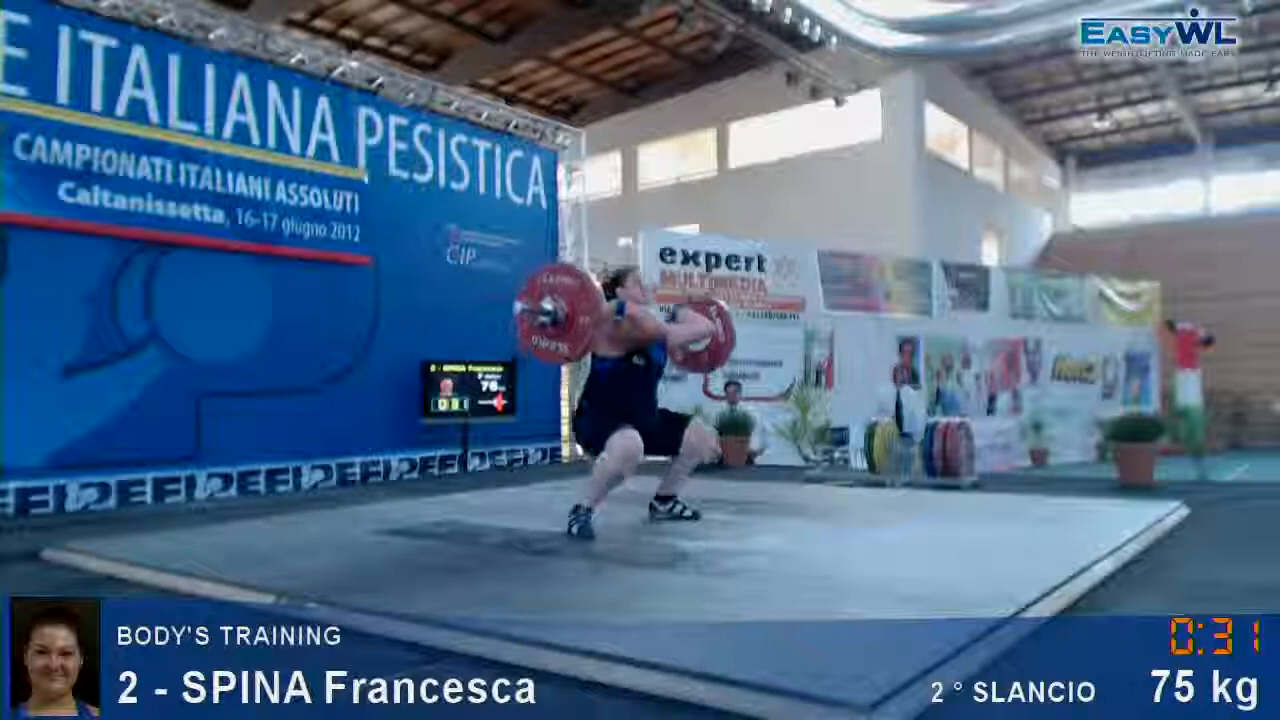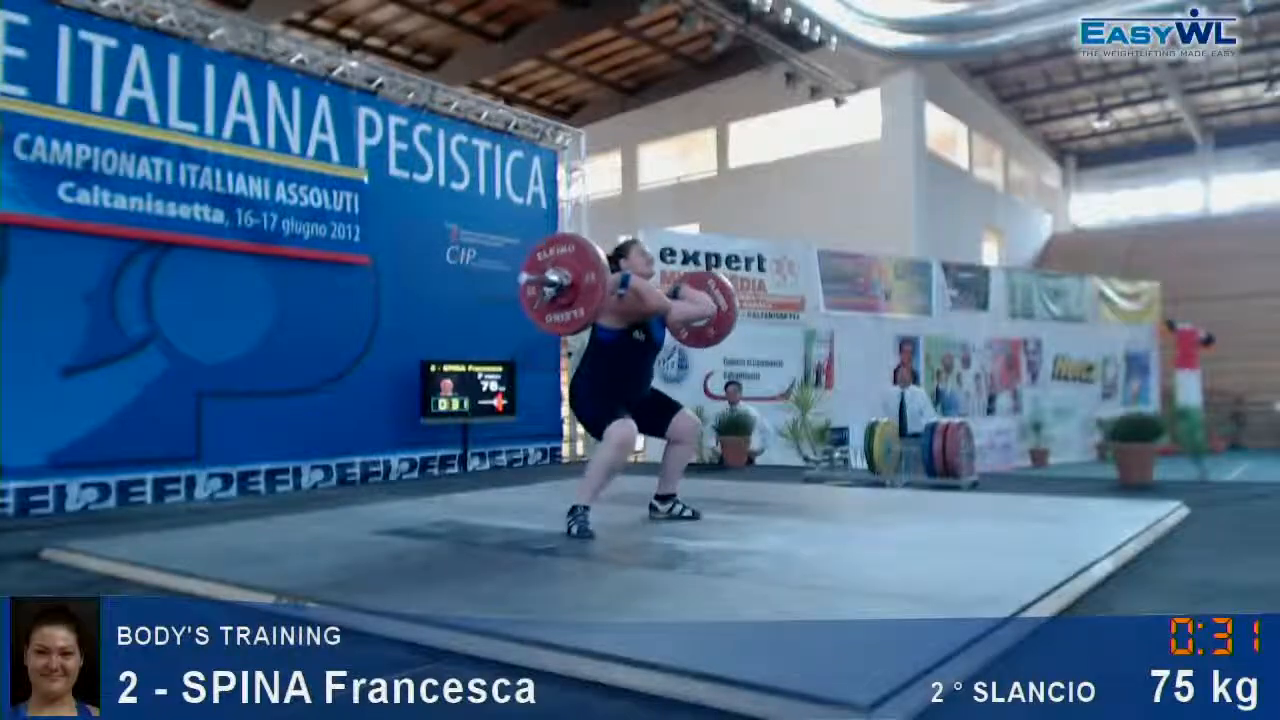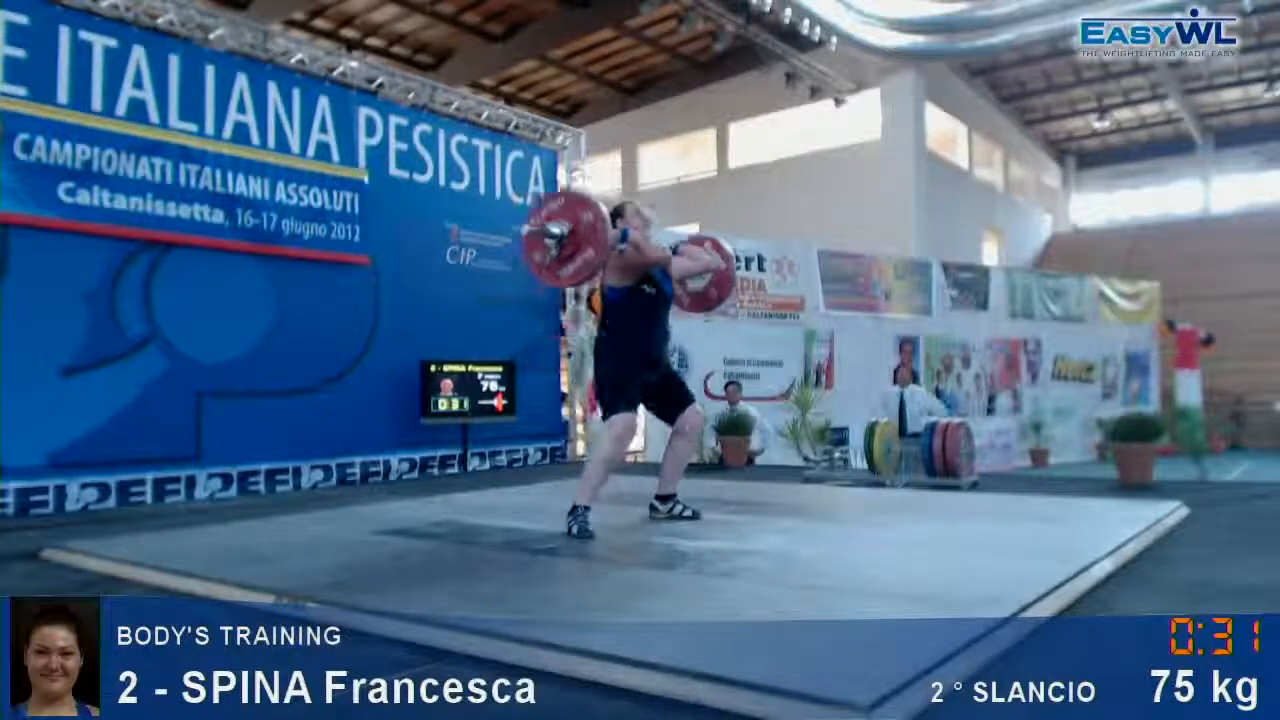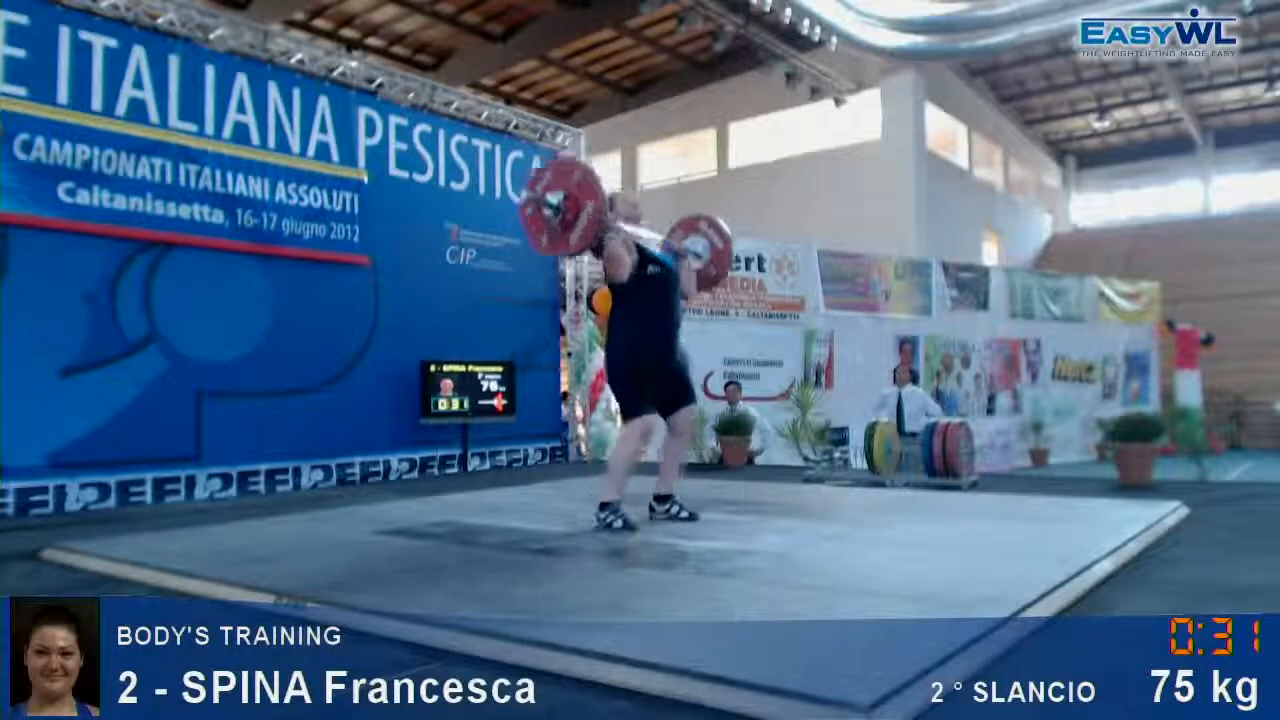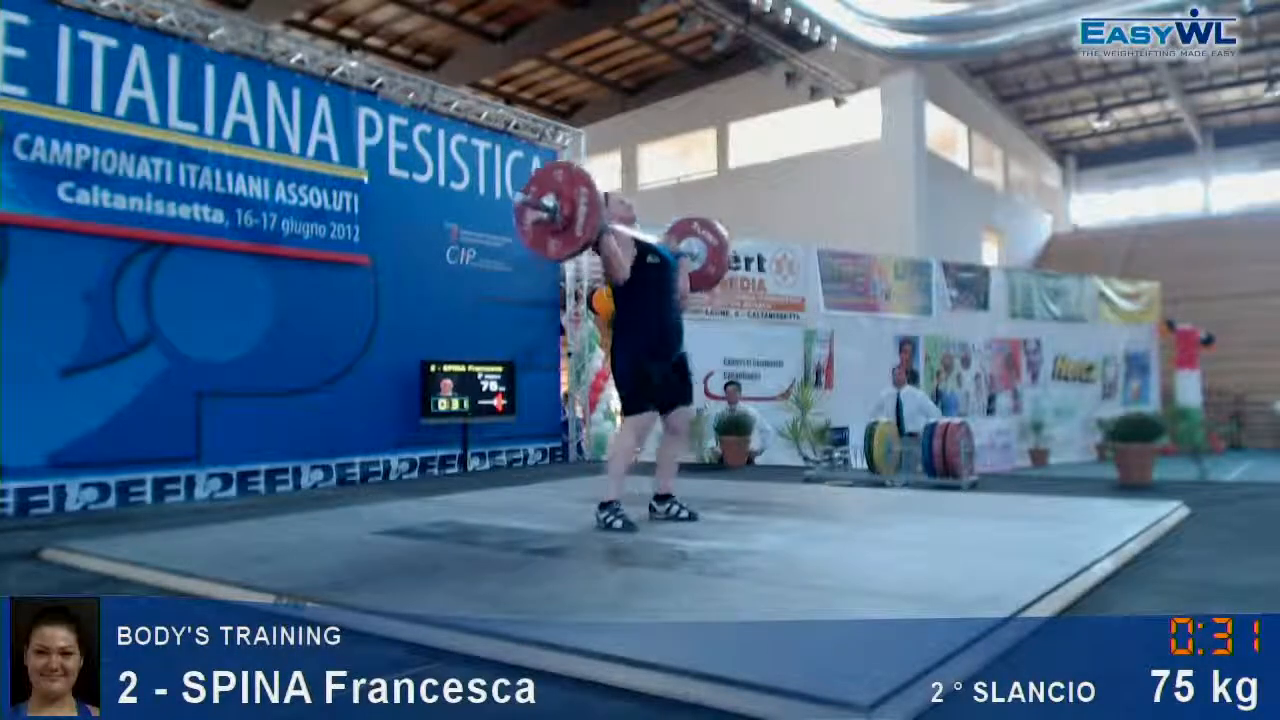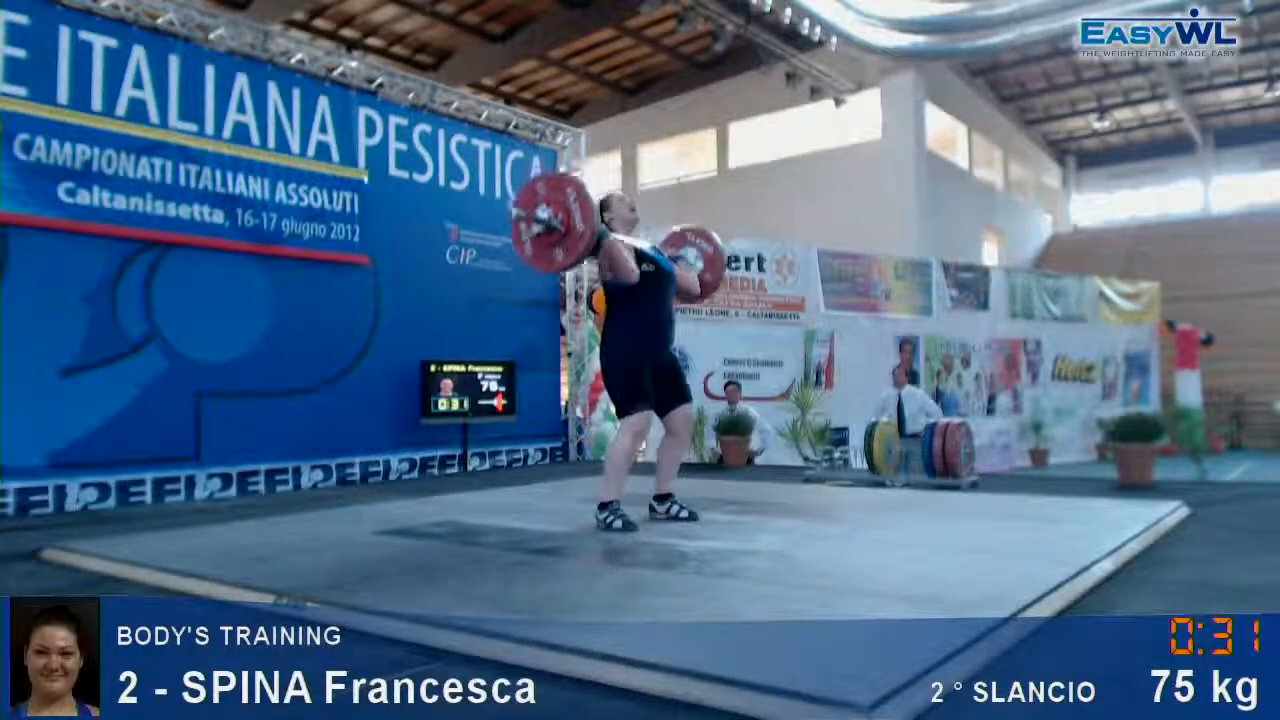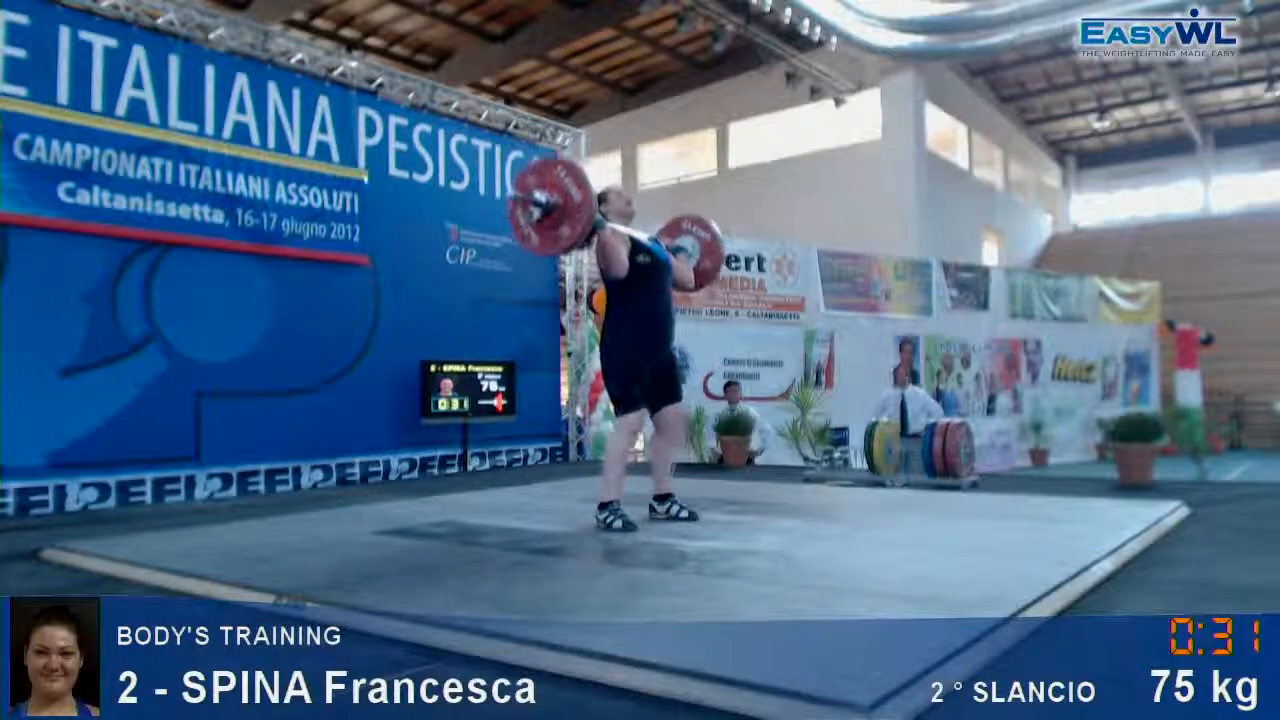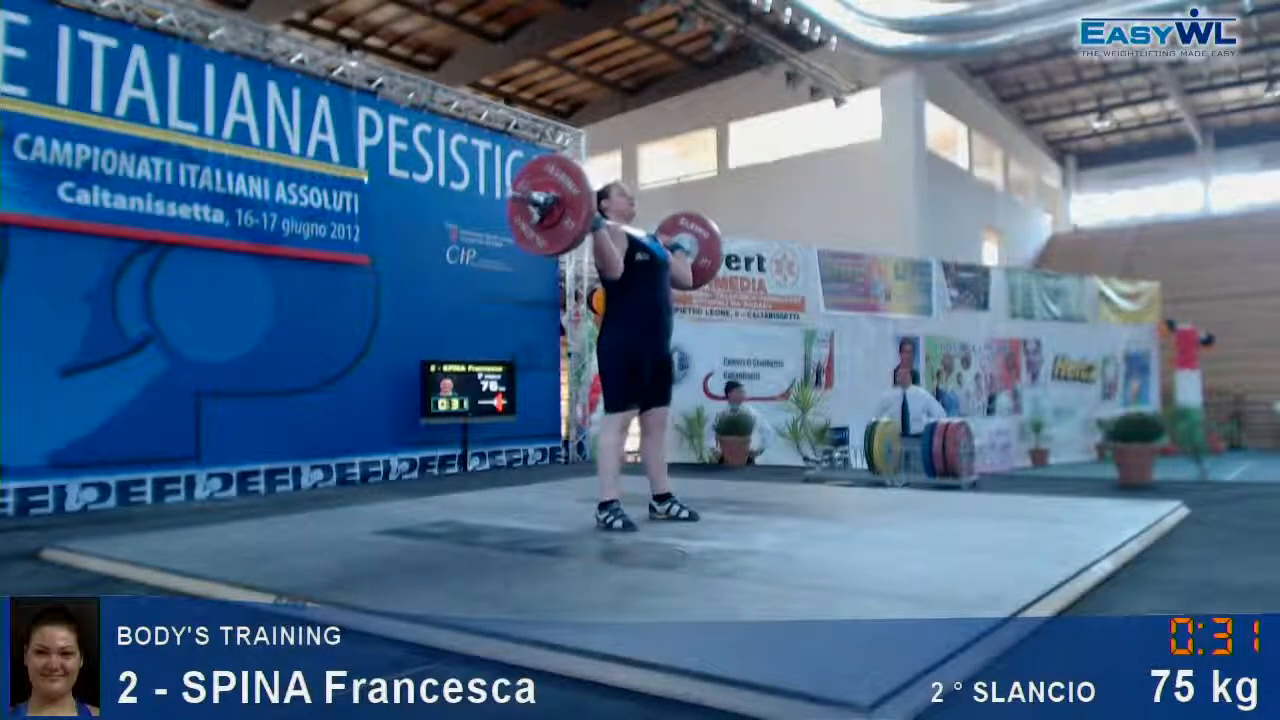
dt=0.4s
person 1, frame 1
left shoulder: (657, 333)
right shoulder: (616, 328)
left elbow: (706, 328)
right elbow: (654, 329)
left wrist: (678, 312)
right wrist: (619, 307)
left hip: (641, 419)
right hip: (598, 421)
left knee: (704, 438)
right knee: (629, 446)
left ankle: (664, 501)
right ankle: (582, 511)
person 1, frame 2
left shoulder: (654, 300)
right shoulder: (619, 300)
left elbow: (708, 309)
right elbow: (658, 305)
left wrist: (679, 289)
right wrist: (623, 279)
left hip: (635, 392)
right hip: (596, 392)
left knee: (688, 428)
right knee: (623, 436)
left ankle: (663, 501)
right ankle: (578, 511)
person 1, frame 3
left shoulder: (658, 263)
right shoulder: (623, 256)
left elbow: (713, 263)
right elbow: (655, 257)
left wrist: (683, 250)
right wrist: (624, 237)
left hip: (655, 364)
right hip: (617, 364)
left knee: (690, 423)
right knee: (620, 430)
left ankle: (664, 499)
right ankle: (579, 510)
person 1, frame 4
left shoulder: (656, 253)
right shoulder: (617, 246)
left elbow: (688, 289)
right elbow: (619, 273)
left wrist: (683, 255)
right wrist: (609, 230)
left hip: (667, 355)
right hip: (630, 355)
left knee: (684, 424)
right knee: (641, 427)
left ankle: (662, 500)
right ankle: (608, 507)
person 1, frame 5
left shoulder: (655, 247)
right shoulder: (618, 243)
left elbow: (681, 291)
right elbow: (619, 273)
left wrist: (678, 254)
right wrist: (605, 234)
left hip: (670, 350)
right hip: (636, 349)
left knee: (679, 424)
right knee: (638, 423)
left ankle: (662, 499)
right ankle: (608, 506)
person 1, frame 6
left shoulder: (653, 253)
right shoulder: (615, 247)
left elbow: (692, 288)
right elbow: (628, 273)
left wrist: (676, 259)
right wrist: (604, 236)
left hip: (658, 354)
right hip: (625, 353)
left knee: (682, 422)
right knee: (636, 424)
left ankle: (662, 499)
right ankle: (607, 506)
person 1, frame 7
left shoulder: (650, 243)
right shoulder: (610, 238)
left elbow: (687, 281)
right elbow: (619, 268)
left wrist: (676, 250)
right wrist: (599, 227)
left hip: (659, 347)
right hip: (625, 345)
left knee: (673, 421)
right knee: (630, 421)
left ankle: (662, 499)
right ankle: (608, 506)
person 1, frame 8
left shoulder: (649, 240)
right shoulder: (610, 233)
left elbow: (684, 279)
right elbow: (614, 269)
left wrist: (676, 247)
right wrist: (597, 226)
left hip: (656, 345)
right hip: (623, 342)
left knee: (656, 422)
right knee: (618, 420)
left ankle: (662, 499)
right ankle: (607, 506)
